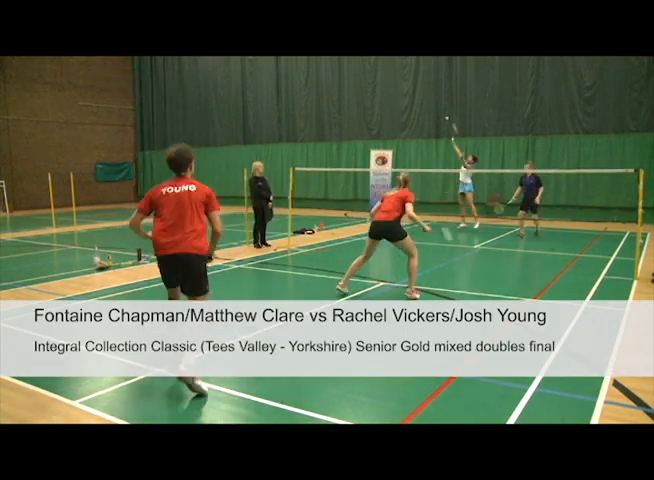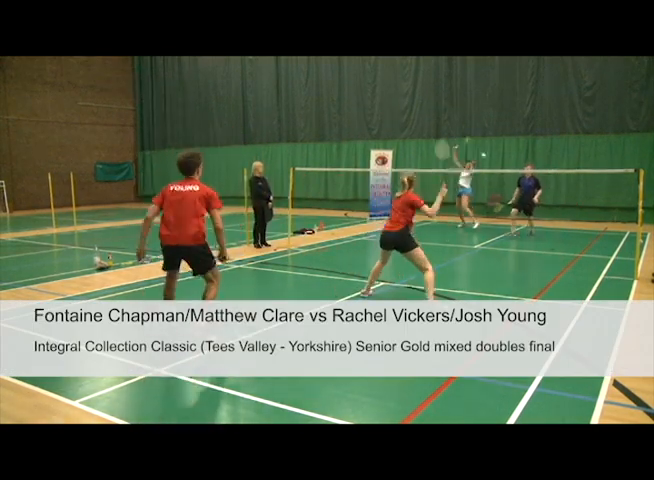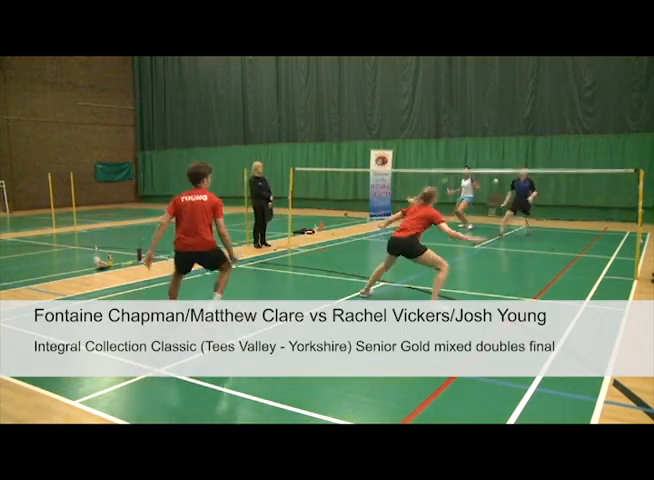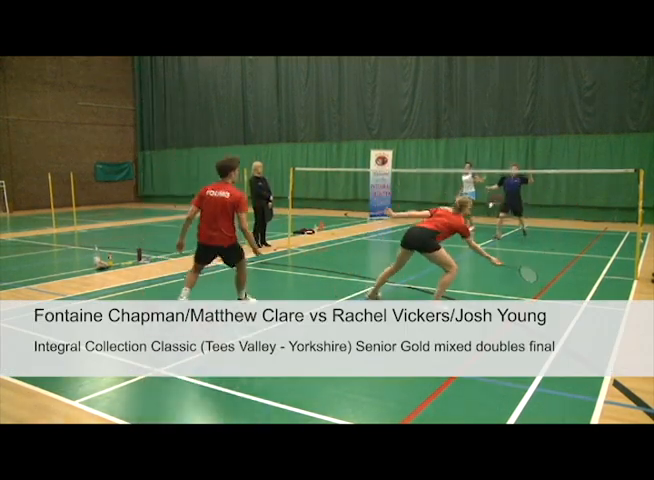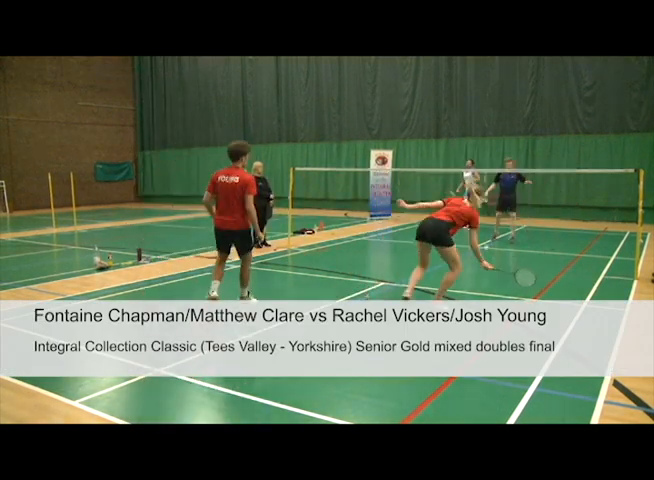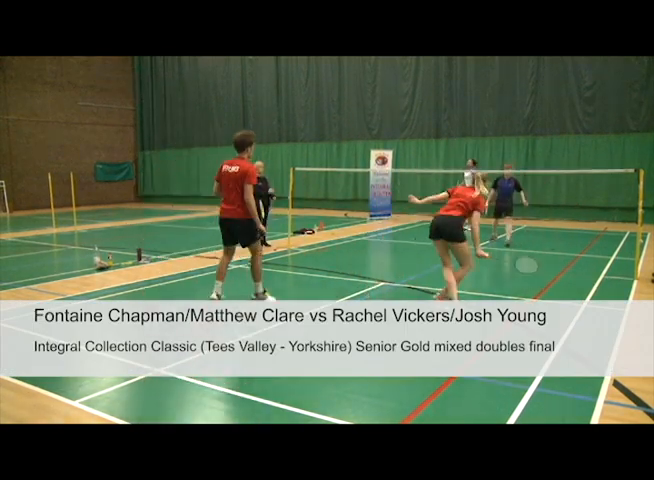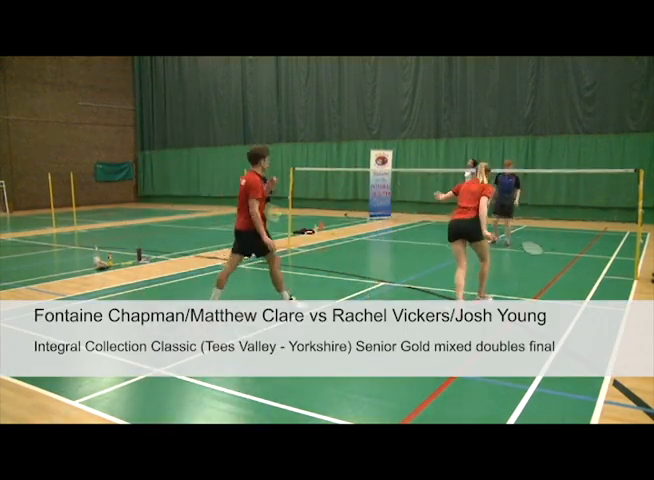
dt=0.2s
person 1, frame 1
left shoulder: (157, 191)
right shoulder: (204, 190)
left elbow: (134, 223)
right elbow: (218, 230)
left wrist: (146, 235)
right wrist: (211, 251)
left hip: (164, 253)
right hip: (192, 253)
left knee: (174, 295)
person 1, frame 2
left shoulder: (168, 190)
right shoulder: (207, 192)
left elbow: (149, 217)
right elbow: (219, 225)
left wrist: (141, 245)
right wrist: (223, 250)
left hip: (169, 243)
right hip: (195, 244)
left knee: (171, 276)
right knee: (213, 280)
person 1, frame 3
left shoulder: (179, 199)
right shoulder: (214, 200)
left elbow: (163, 224)
right elbow: (222, 230)
left wrist: (152, 251)
right wrist: (232, 253)
left hip: (183, 248)
right hip: (205, 247)
left knee: (178, 276)
right knee: (227, 267)
person 1, frame 4
left shoulder: (205, 191)
right shoulder: (238, 196)
left elbow: (190, 216)
right elbow: (243, 226)
left wrist: (182, 238)
right wrist: (254, 246)
left hip: (205, 241)
right hip: (227, 242)
left knee: (195, 269)
right knee: (241, 264)
left ankle: (183, 300)
right ankle: (242, 297)
person 1, frame 5
left shoulder: (217, 175)
right shoulder: (247, 179)
left elbow: (206, 200)
right elbow: (249, 208)
left wrist: (214, 215)
right wrist: (257, 231)
left hip: (220, 226)
right hip: (240, 227)
left knee: (221, 260)
right knee: (246, 261)
left ankle: (213, 292)
right ankle: (244, 295)
person 1, frame 6
left shoulder: (225, 165)
right shoulder: (248, 169)
left elbow: (216, 190)
right elbow: (248, 197)
right wrist: (258, 222)
left hip: (225, 216)
right hip: (240, 217)
left knee: (227, 256)
right knee: (257, 252)
left ankle: (216, 293)
right ankle: (260, 293)
person 1, frame 7
left shoulder: (246, 178)
right shoulder: (255, 182)
right elbow: (254, 210)
left wrist: (268, 187)
right wrist: (264, 236)
left hip: (241, 228)
right hip: (252, 229)
left knee: (231, 264)
right knee: (274, 261)
left ankle: (213, 300)
right ankle: (286, 299)
person 2, frame 1
left shoulder: (388, 194)
right shoulder: (408, 194)
left elbow: (373, 212)
right elbow: (410, 214)
right wrist: (424, 225)
left hip: (376, 225)
right hip: (391, 227)
left knee: (365, 256)
right knee: (413, 254)
left ankle: (343, 284)
right ankle: (411, 290)
person 2, frame 2
left shoulder: (397, 197)
right shoulder: (413, 198)
right elbow: (431, 213)
right wrist: (441, 195)
left hip: (386, 236)
right hip: (401, 237)
left knee: (382, 261)
right knee: (427, 268)
left ankle: (366, 289)
right ankle: (431, 300)
person 2, frame 3
left shoulder: (412, 206)
right shoulder: (433, 213)
left elbow: (393, 218)
right elbow: (450, 232)
left wrist: (383, 225)
right wrist: (472, 239)
left hip: (394, 241)
right hip: (408, 243)
left knee: (386, 265)
right knee: (443, 267)
left ankle: (366, 290)
person 2, frame 4
left shoulder: (441, 210)
right shoulder: (461, 223)
left elbow: (417, 214)
right elbow: (474, 245)
left wrist: (394, 215)
right wrist: (491, 258)
left hip: (411, 233)
right hip: (425, 238)
left knee: (396, 266)
right knee: (452, 269)
left ankle: (373, 293)
person 2, frame 5
left shoulder: (454, 200)
right shoulder: (474, 214)
left elbow: (429, 205)
right elbow: (474, 242)
left wrist: (408, 206)
right wrist: (482, 261)
left hip: (425, 225)
right hip: (440, 229)
left knee: (422, 265)
right knee: (456, 268)
left ankle: (408, 292)
right ankle: (438, 300)
person 2, frame 6
left shoulder: (458, 188)
right shoulder: (480, 199)
left elbow: (435, 198)
right elbow: (474, 224)
left wrist: (418, 201)
right wrist: (478, 249)
left hip: (437, 222)
right hip: (453, 224)
left knee: (447, 265)
right knee: (466, 265)
left ankle: (454, 298)
right ankle: (442, 296)
person 2, frame 7
left shoulder: (464, 185)
right shoulder: (487, 188)
left elbow: (442, 198)
right elbow: (482, 208)
left wrist: (440, 197)
right wrist: (484, 230)
left hip: (454, 224)
right hip: (471, 224)
left knee: (461, 266)
right knee: (485, 259)
right ankle: (482, 295)
